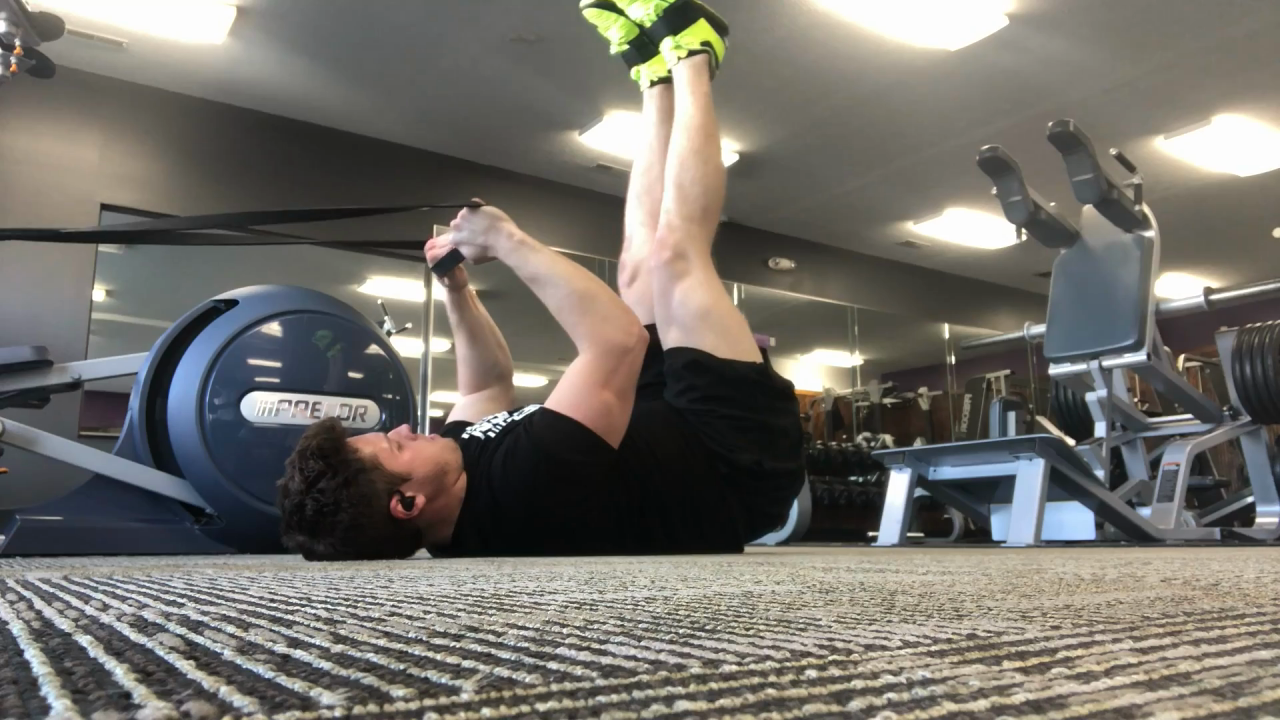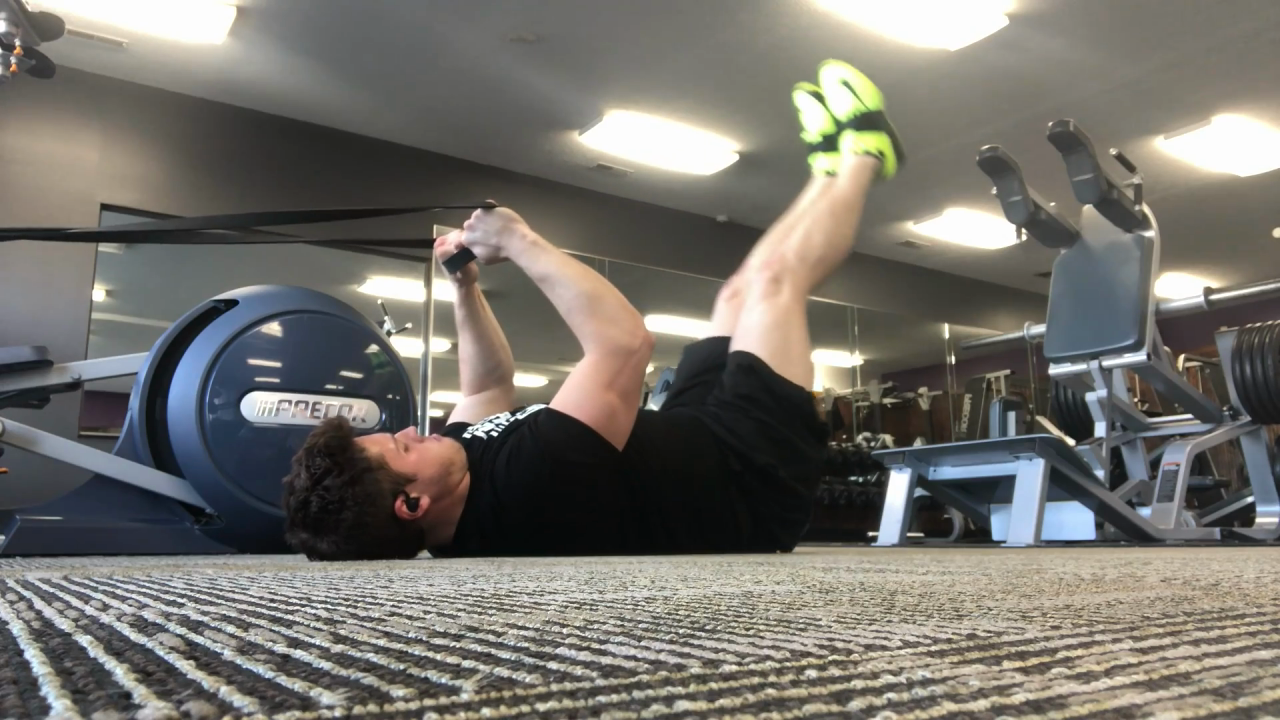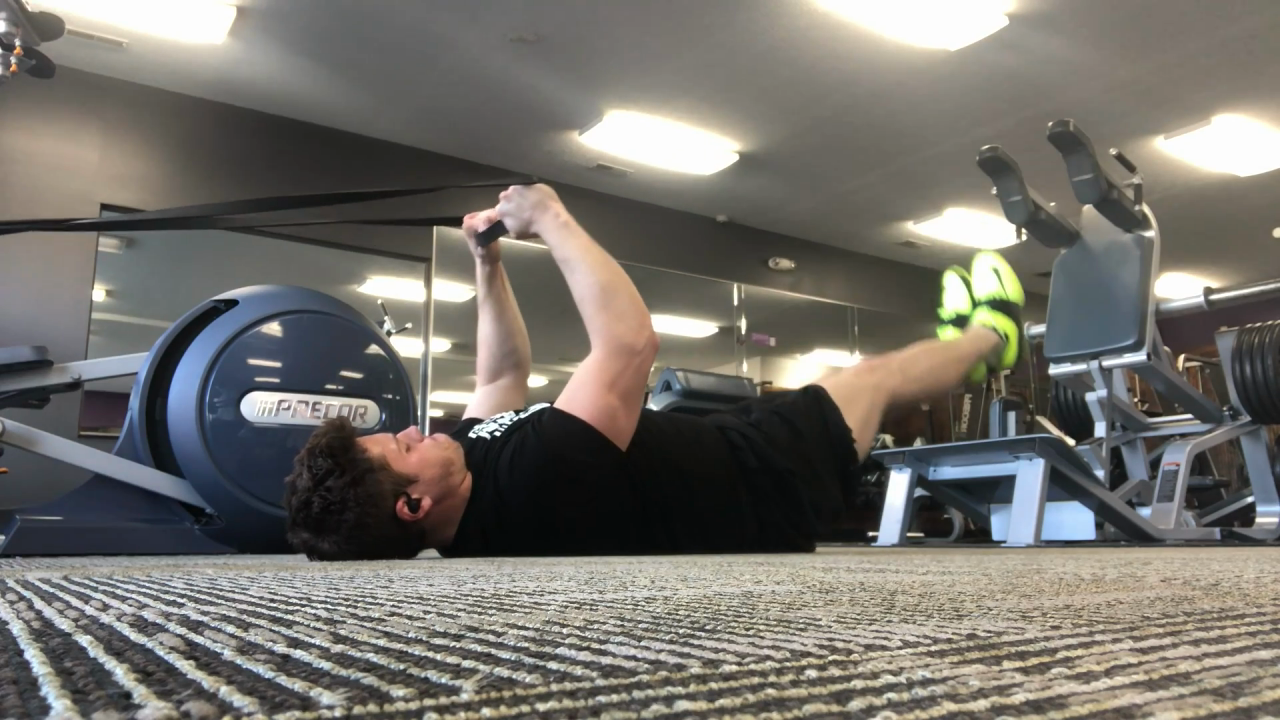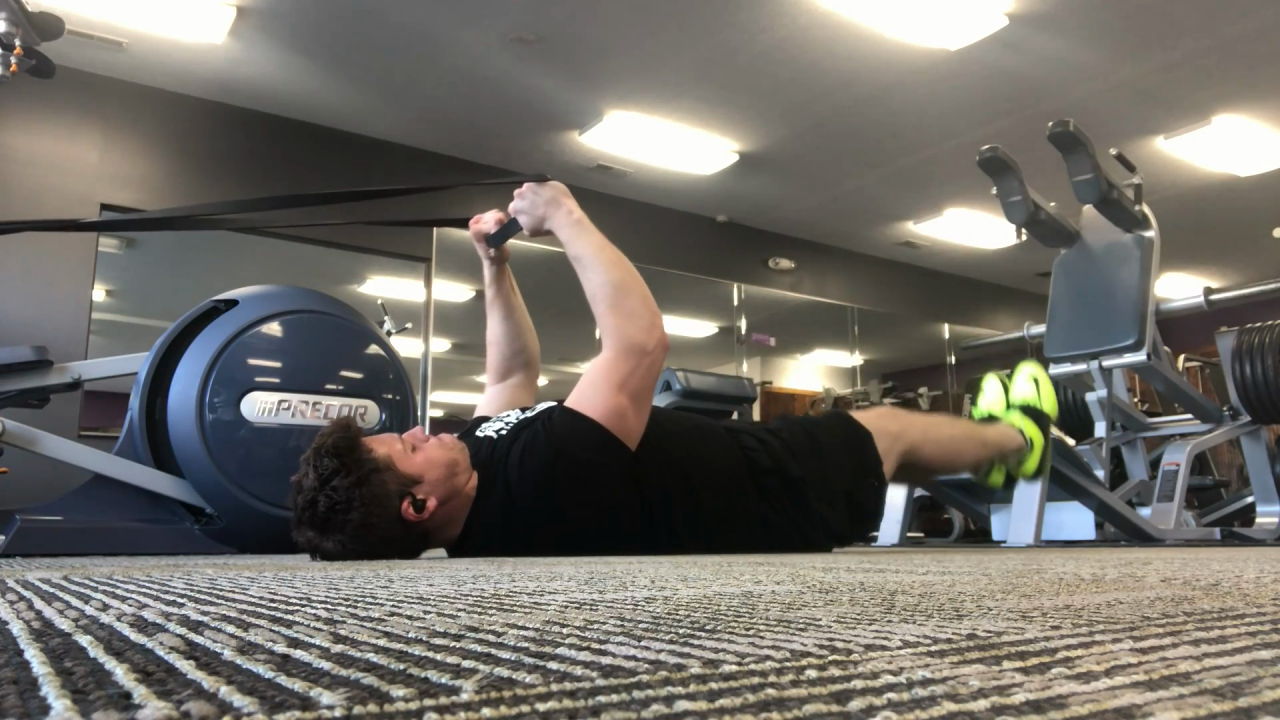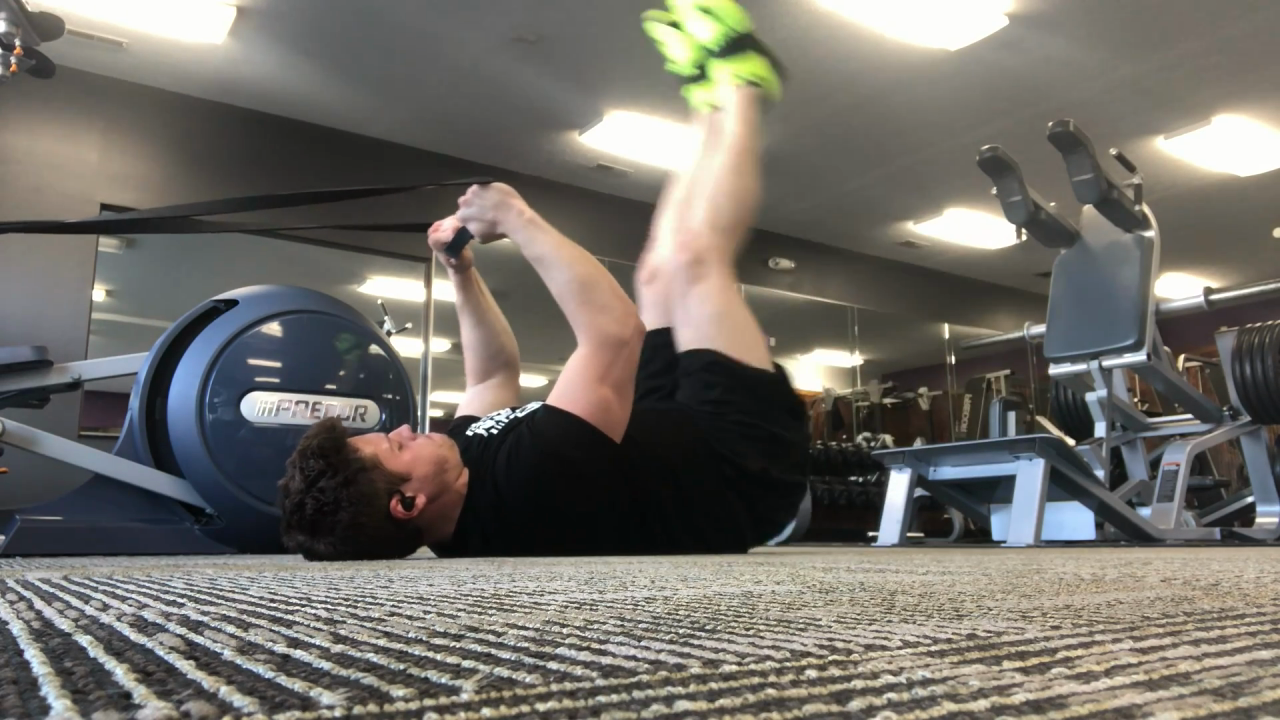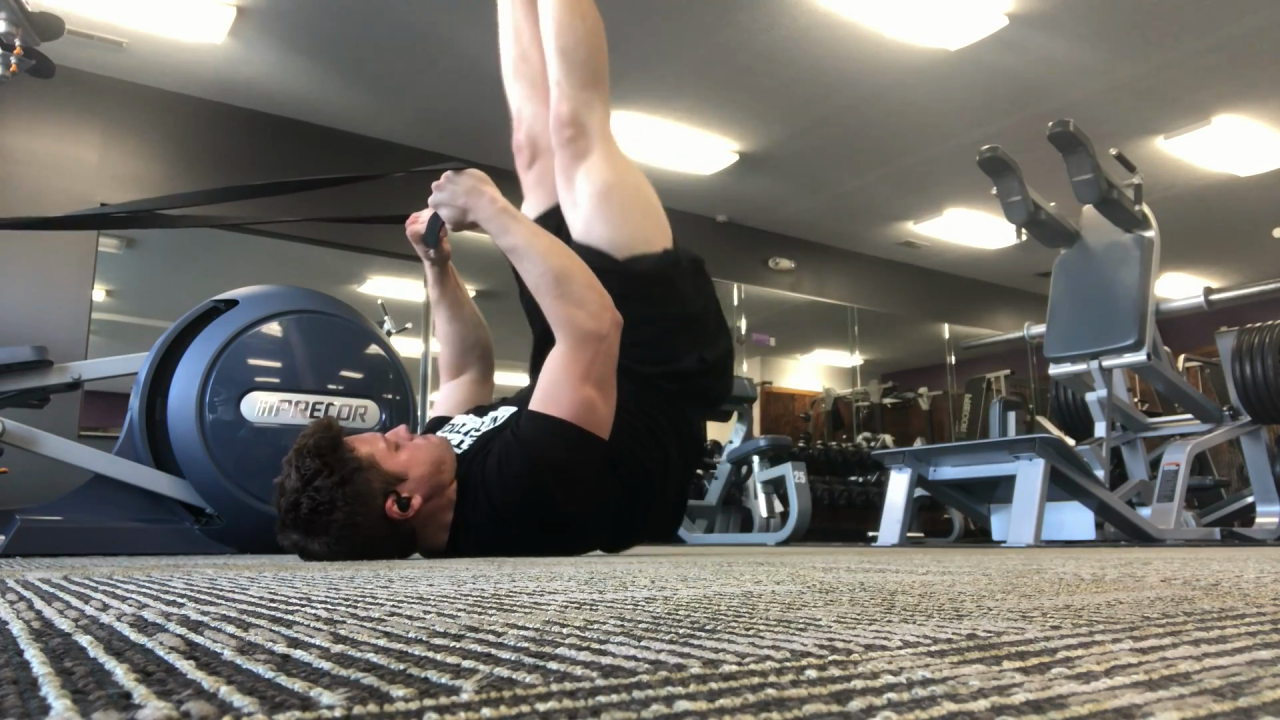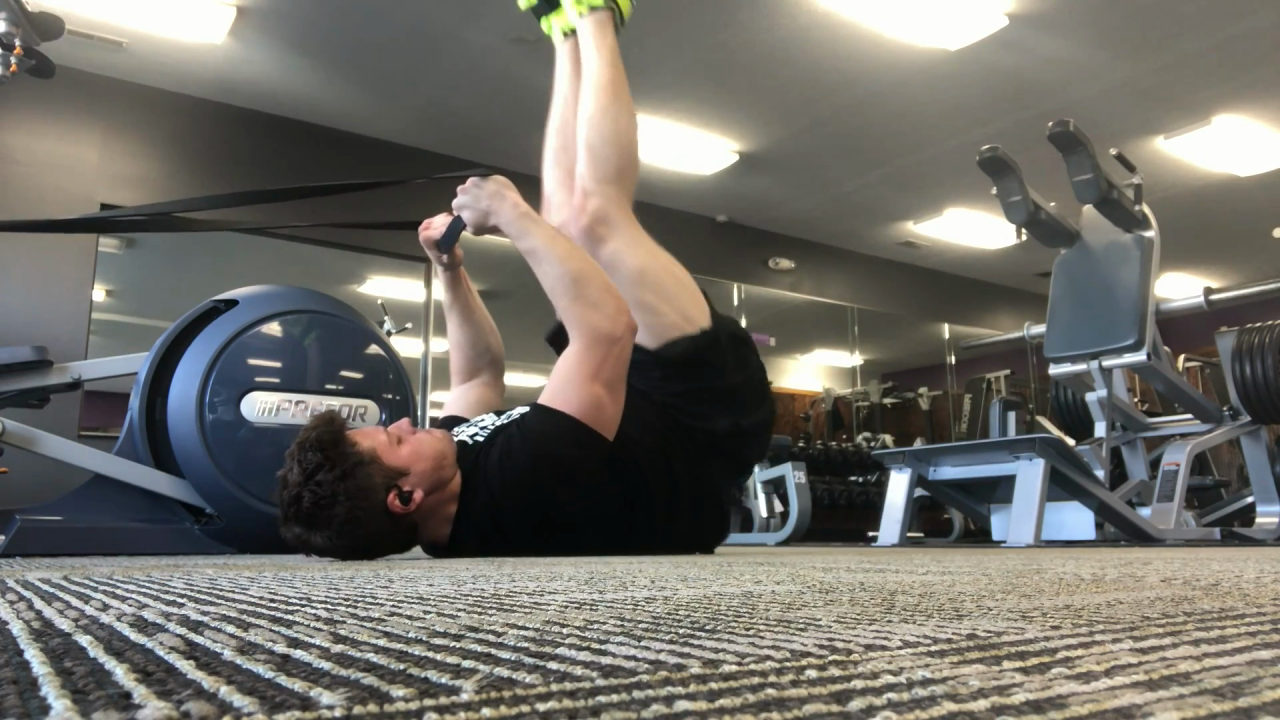
dt=0.7s
person 1, frame 1
left shoulder: (458, 525)
right shoulder: (527, 483)
left elbow: (489, 386)
right elbow: (619, 340)
left wrist: (455, 284)
right wrist: (509, 243)
left hip: (668, 435)
right hip: (739, 459)
right knee: (672, 255)
left ankle: (659, 71)
right ankle: (687, 58)
person 1, frame 2
left shoulder: (460, 463)
right shoulder: (531, 479)
left elbow: (490, 386)
right elbow: (625, 343)
left wrist: (465, 284)
right wrist: (519, 242)
left hip: (691, 447)
right hip: (747, 473)
left knee: (739, 293)
right knee: (773, 278)
left ankle: (834, 167)
right ankle: (860, 156)
person 1, frame 3
left shoulder: (473, 457)
right shoulder: (538, 484)
left elbow: (503, 376)
right elbow: (629, 344)
left wrist: (488, 264)
right wrist: (552, 221)
left hip: (713, 456)
right hip: (757, 484)
left knee: (849, 381)
right knee: (871, 376)
left ankle: (963, 341)
right ankle: (986, 335)
person 1, frame 4
left shoulder: (479, 459)
right shoulder: (544, 484)
left elbow: (513, 376)
right elbow: (639, 343)
left wrist: (494, 265)
right wrist: (566, 217)
left hip: (725, 460)
right hip: (765, 489)
left knee: (869, 416)
right knee: (890, 420)
left ankle: (996, 438)
right ankle: (1010, 440)
person 1, frame 5
left shoulder: (466, 481)
right shoulder: (530, 480)
left elbow: (496, 375)
right elbow: (613, 333)
left wrist: (461, 273)
right wrist: (517, 220)
left hip: (669, 439)
right hip: (736, 463)
left knee: (661, 277)
right knee: (691, 263)
left ankle: (711, 95)
right ankle: (736, 82)
person 1, frame 6
left shoulder: (445, 506)
right shoulder: (522, 491)
left elbow: (468, 370)
right elbow: (596, 326)
left wrist: (437, 265)
right wrist: (490, 210)
left hip: (590, 368)
right hip: (662, 368)
right knee: (574, 130)
person 1, frame 7
right shoulder: (521, 487)
left elbow: (479, 375)
right elbow: (610, 327)
left wrist: (450, 271)
right wrist: (510, 216)
left hip: (646, 407)
right hip: (706, 419)
right knee: (594, 218)
